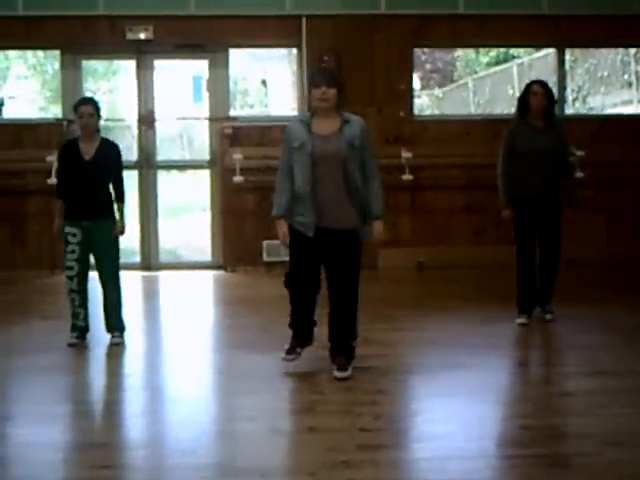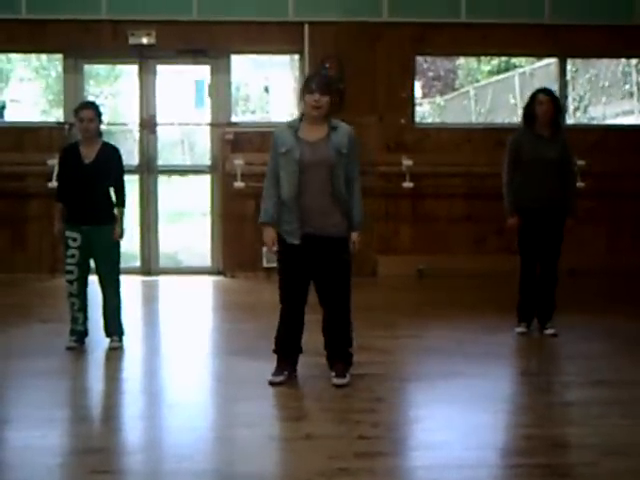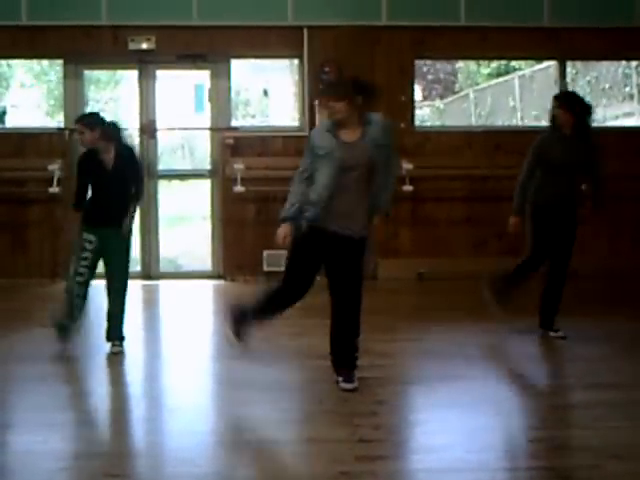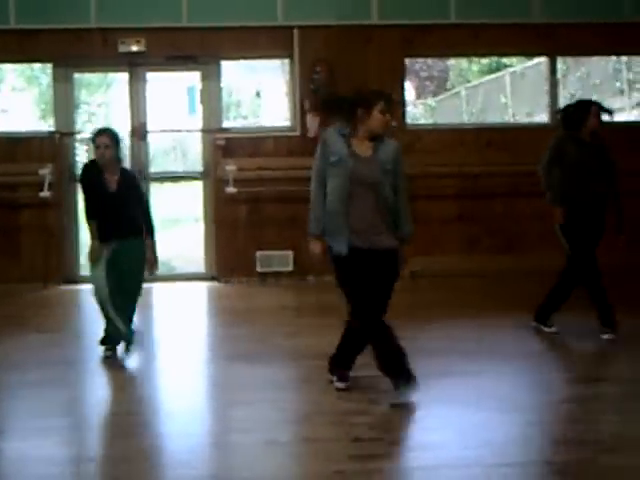
dt=0.5s
person 1, frame 1
left shoulder: (356, 127)
right shoulder: (295, 130)
left elbow: (370, 174)
right elbow: (285, 175)
left wrist: (375, 215)
right wrist: (280, 215)
left hip: (345, 224)
right hip: (305, 222)
left knee: (344, 291)
right knee: (300, 285)
left ankle: (342, 353)
right ankle: (300, 334)
person 1, frame 2
left shoulder: (345, 135)
right shoulder: (283, 135)
left elbow: (353, 184)
right elbow: (272, 182)
left wrist: (355, 226)
right wrist: (268, 222)
left hip: (333, 232)
right hip: (293, 231)
left knee: (336, 299)
right knee: (291, 300)
left ankle: (339, 362)
right ankle: (286, 361)
person 1, frame 3
left shoulder: (379, 128)
right shoulder: (320, 135)
left elbow: (389, 171)
right elbow: (303, 178)
left wrist: (379, 209)
right wrist: (288, 219)
left hip: (354, 230)
right hip: (315, 223)
left knee: (348, 302)
right knee: (293, 286)
left ankle: (345, 365)
right ankle: (244, 316)
person 1, frame 4
left shoulder: (390, 149)
right shoulder: (331, 140)
left elbow: (398, 196)
right elbow: (318, 190)
left wrist: (404, 236)
right wrist: (316, 234)
left hip: (383, 242)
right hip: (346, 241)
left knee: (372, 310)
right knee: (365, 312)
left ankle: (340, 364)
right ankle: (399, 374)
person 2, frame 1
left shoulder: (556, 130)
right shoulder: (515, 130)
left elbow: (564, 166)
right elbow: (504, 168)
left wrist: (564, 197)
right wrist: (506, 203)
left hip: (549, 200)
right hip: (522, 200)
left knee: (551, 251)
right knee: (525, 254)
left ankle: (545, 301)
right ankle: (525, 307)
person 2, frame 2
left shoulder: (561, 141)
right shoulder: (520, 139)
left elbow: (569, 177)
right elbow: (509, 176)
left wrist: (568, 210)
right wrist: (511, 211)
left hip: (553, 211)
right hip: (527, 210)
left knee: (550, 265)
right knee: (528, 264)
left ankle: (546, 318)
right ankle: (524, 317)
person 2, frame 3
left shoulder: (586, 141)
right shoulder: (548, 139)
left elbow: (592, 174)
right elbow: (527, 174)
left wrist: (593, 195)
right wrist: (518, 211)
left hip: (568, 209)
right hip: (543, 206)
left knee: (561, 266)
right knee: (536, 258)
left ankle: (548, 321)
right ankle: (501, 288)
person 2, frame 4
left shoulder: (599, 148)
right shoulder: (563, 141)
left elbow: (610, 182)
right elbow: (547, 171)
left wrist: (618, 217)
right wrist: (556, 203)
left hip: (593, 212)
right hip: (568, 211)
left knee: (578, 267)
right knee: (585, 263)
left ankle: (543, 315)
right ankle: (607, 321)
person 3, frame 1
left shoulder: (110, 148)
right shoulder: (67, 149)
left elbow: (118, 185)
right elbow: (62, 186)
left wrist: (121, 218)
right wrist: (59, 217)
left hip: (103, 220)
right hip: (74, 221)
left knee: (109, 276)
right knee: (74, 276)
left ankle: (116, 328)
right ankle: (78, 328)
person 3, frame 2
left shoulder: (111, 152)
right shoulder: (68, 153)
left elbow: (119, 189)
right elbow: (62, 190)
left wrist: (119, 222)
right wrist: (59, 220)
left hip: (104, 225)
right hip: (75, 225)
left knee: (109, 280)
right knee: (74, 281)
left ankle: (115, 333)
right ankle: (78, 332)
person 3, frame 3
left shoulder: (126, 153)
right shoulder: (87, 161)
left elbow: (138, 187)
right elbow: (80, 195)
left wrist: (131, 213)
left hip: (119, 228)
right hip: (93, 228)
left knee: (117, 284)
right knee: (79, 279)
left ankle: (115, 336)
right ankle: (65, 325)
person 3, frame 4
left shoulder: (129, 180)
right shoulder: (90, 172)
left elbow: (143, 215)
right elbow: (90, 209)
left wrist: (151, 250)
right wrist: (95, 241)
left hip: (132, 241)
right hip: (105, 240)
left knee: (128, 294)
right knee: (103, 289)
left ankle: (111, 340)
right ankle: (126, 336)
